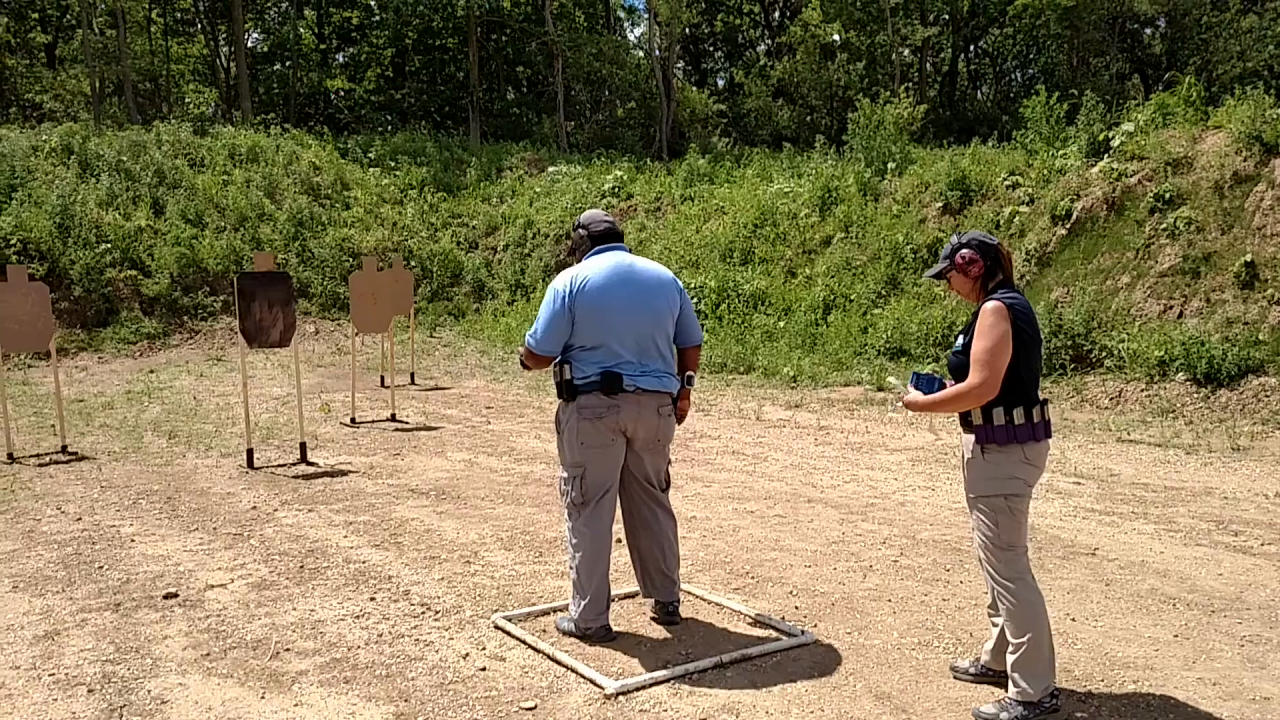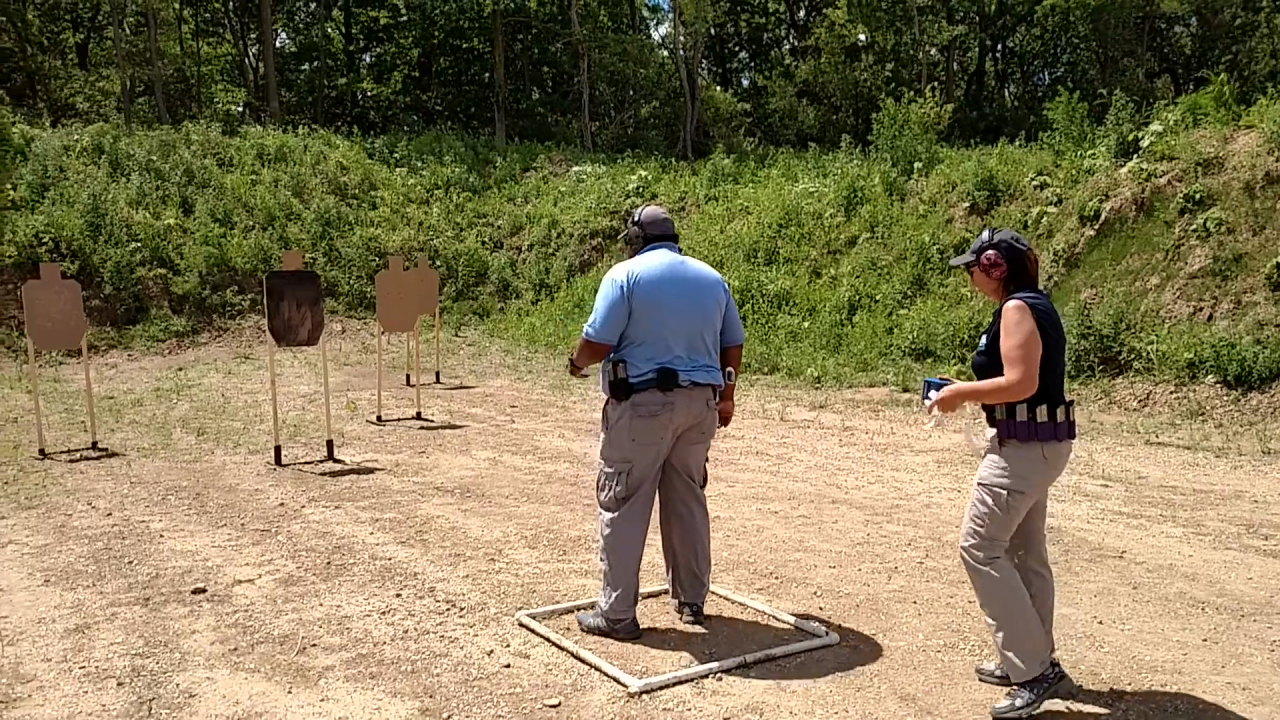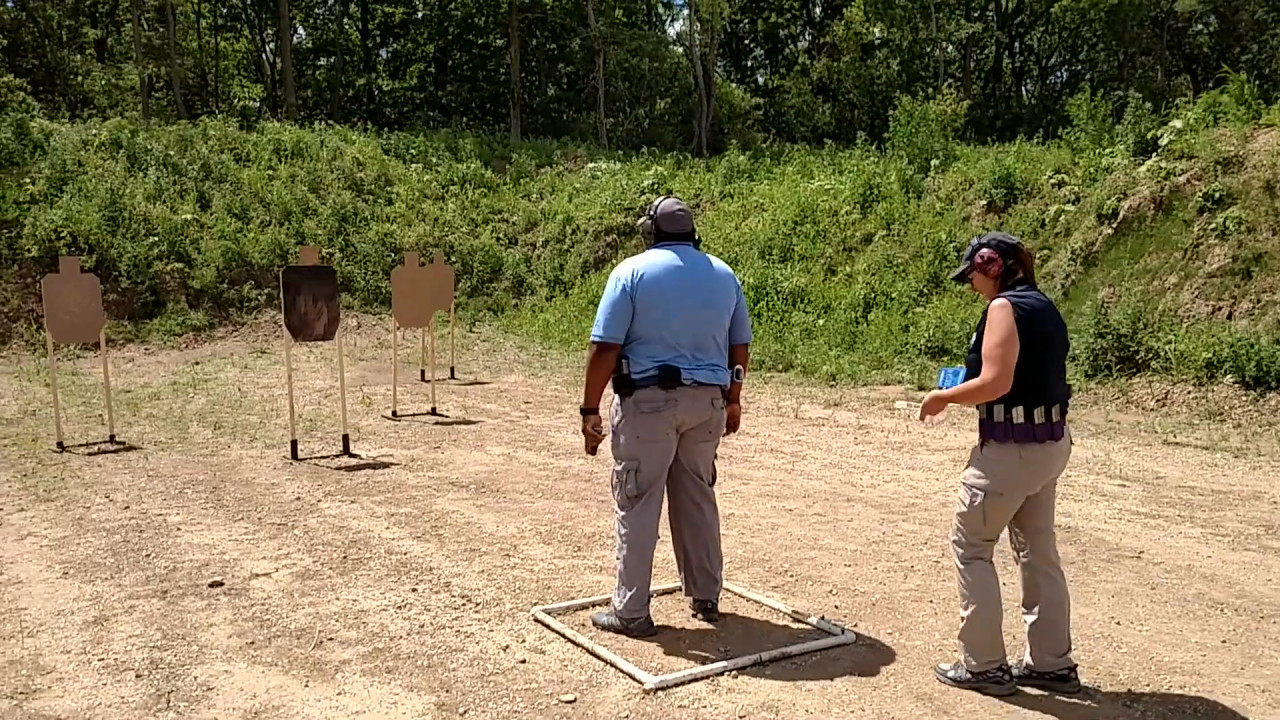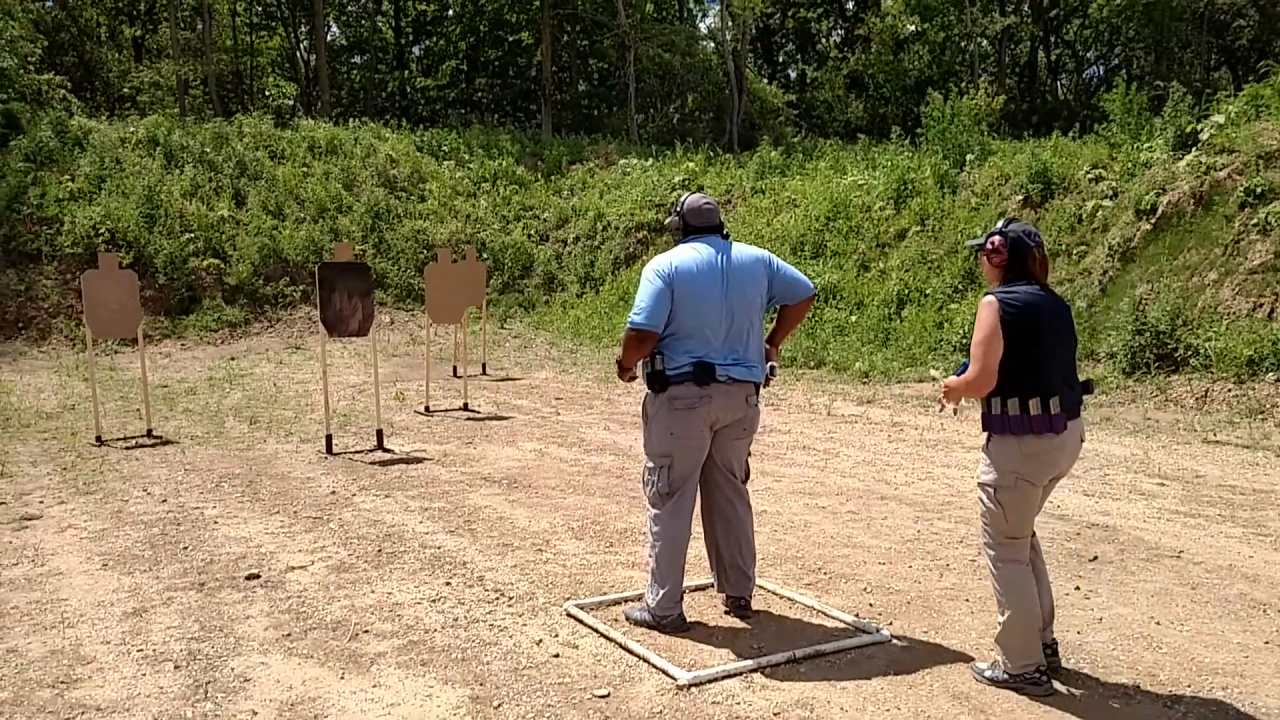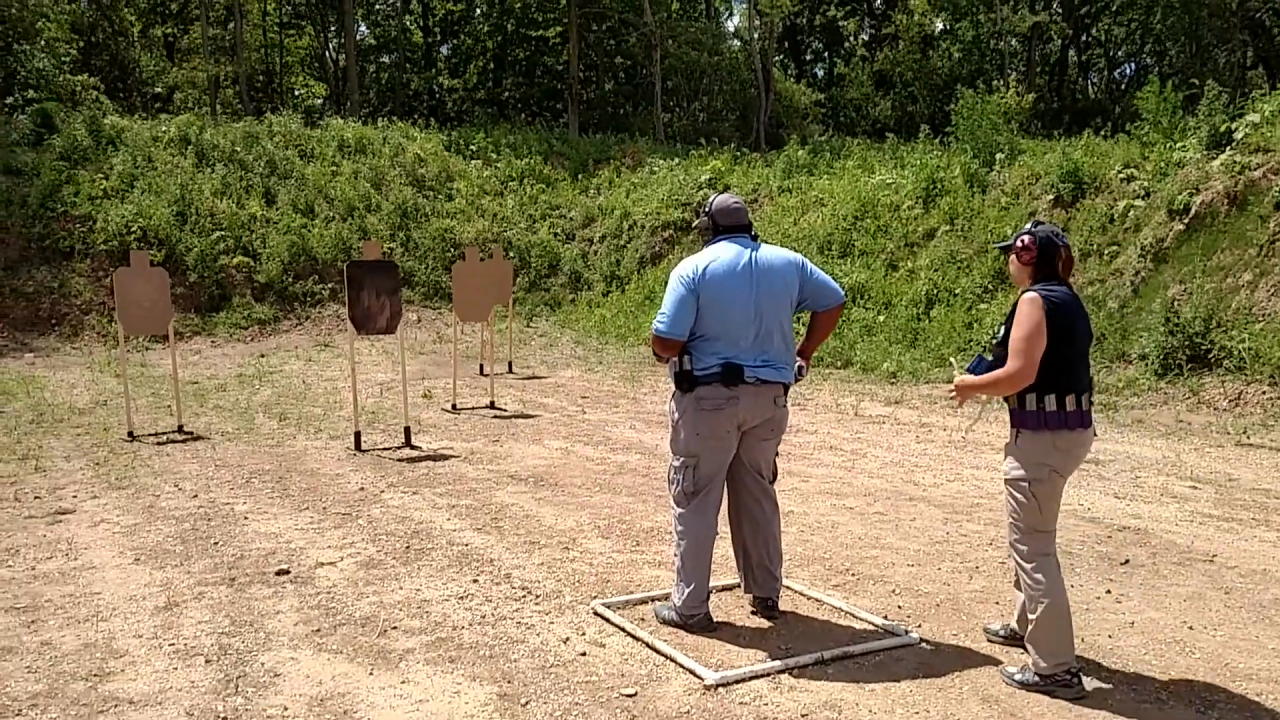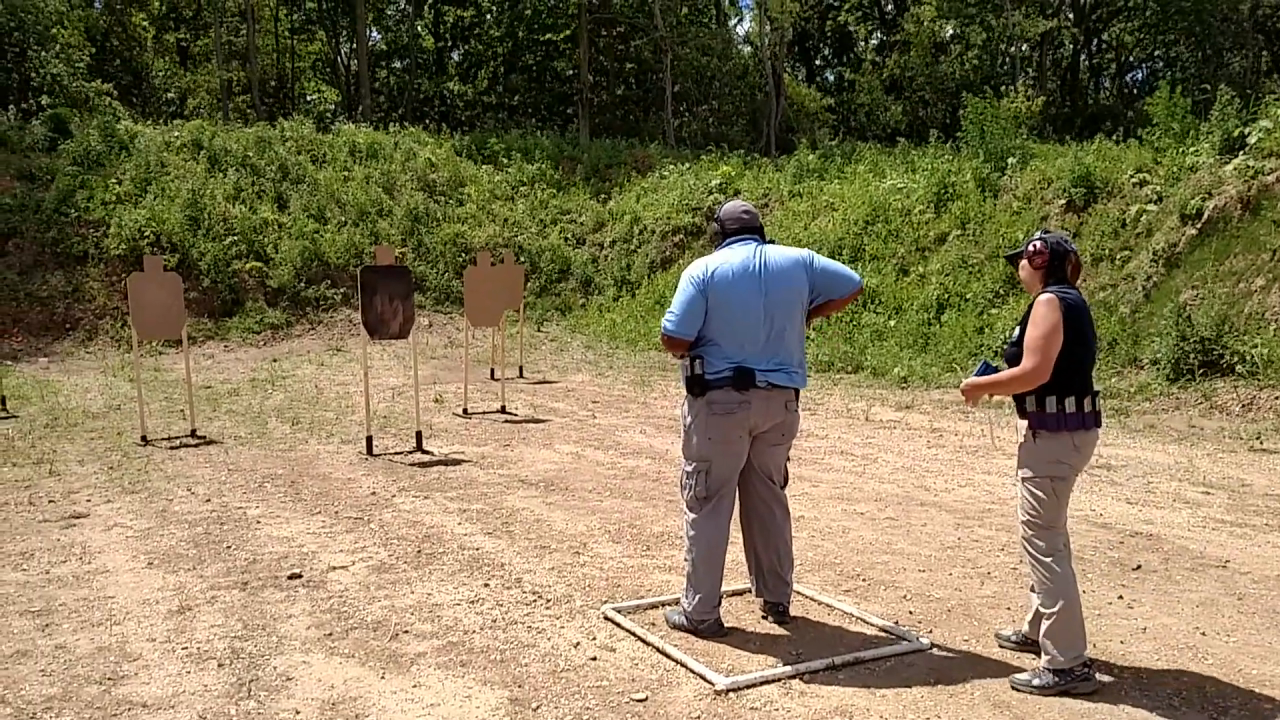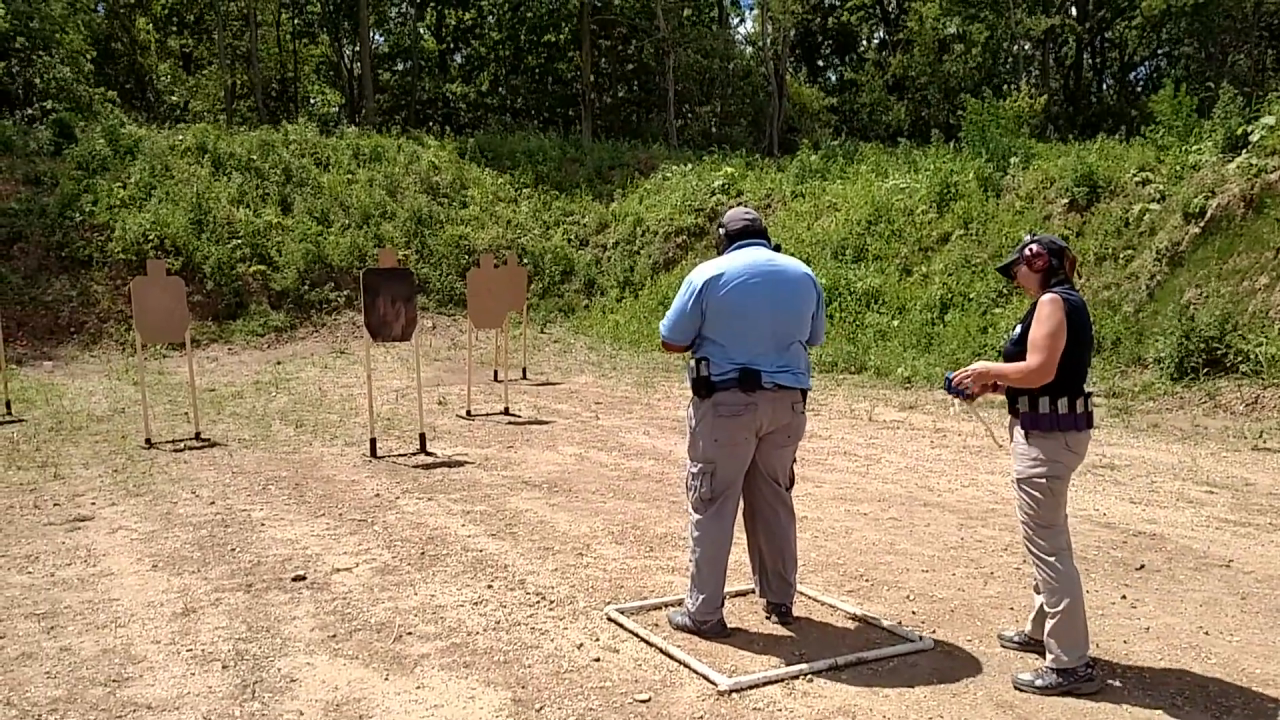
dt=0.5s
person 1, frame 1
left shoulder: (996, 309)
right shoulder: (1007, 306)
left elbow: (982, 388)
left wrist: (922, 404)
right wrist: (941, 391)
left hip: (1003, 450)
right hip: (999, 446)
left knee: (1006, 566)
right knee: (998, 560)
right ankle: (1002, 659)
person 1, frame 2
left shoulder: (1017, 308)
right shoulder: (1033, 305)
left elbow: (1020, 383)
left wrist: (962, 392)
right wrist: (968, 391)
left hip: (1026, 446)
right hip: (1034, 443)
left knee: (980, 547)
right knee: (1025, 551)
left ankle: (1034, 670)
right ankle: (1033, 662)
person 1, frame 3
left shoulder: (1005, 307)
right shoulder: (1043, 306)
left elbow: (995, 383)
left wrist: (943, 398)
right wrist: (963, 389)
left hip: (1012, 446)
right hip: (1047, 442)
left knee: (970, 546)
right knee: (1037, 552)
left ankle: (985, 665)
right ankle: (1052, 662)
person 1, frame 4
left shoulder: (998, 303)
right shoulder: (1053, 303)
left elbow: (981, 381)
left wrist: (954, 387)
right wrist: (965, 386)
left hip: (1020, 439)
right hip: (1063, 432)
left knee: (1005, 549)
right knee: (1021, 538)
left ankle: (1023, 666)
right ankle: (1038, 639)
person 1, frame 5
left shoulder: (1035, 300)
right shoulder: (1066, 300)
left elbow: (1020, 374)
left wrist: (971, 385)
right wrist: (984, 382)
left hip: (1043, 434)
right hip: (1070, 429)
left knee: (1031, 545)
right knee: (1034, 536)
left ankle: (1055, 667)
right ankle: (1027, 624)
person 1, frame 6
left shoulder: (1049, 300)
right shoulder: (1067, 301)
left elbow: (1035, 373)
left wrist: (981, 385)
right wrist: (998, 385)
left hip: (1055, 433)
right hip: (1062, 429)
left knee: (1042, 541)
right knee: (1047, 536)
left ankle: (1067, 664)
right ankle: (1040, 629)
person 1, frame 7
left shoulder: (1052, 301)
right shoulder: (1062, 302)
left elbow: (1038, 370)
left wrist: (987, 369)
right wrist: (993, 384)
left hip: (1046, 434)
right hip: (1053, 430)
left knee: (1046, 544)
right knee: (1048, 537)
left ankle: (1071, 663)
right ankle: (1043, 630)
person 2, frame 1
left shoulder: (571, 281)
right shoulder: (665, 277)
left elbow: (538, 354)
right elbow: (691, 345)
left wrist: (526, 360)
right wrist: (683, 393)
left hip: (593, 407)
right hip: (654, 405)
left knee: (589, 511)
right knee: (651, 503)
left ankle: (590, 618)
right ankle: (666, 600)
person 2, frame 2
left shoulder: (625, 274)
right shoulder: (711, 277)
left elbow: (597, 343)
right elbow: (733, 345)
left wrist: (576, 362)
right wrist: (725, 396)
left hip: (642, 403)
right hip: (699, 401)
left knee: (622, 505)
right knee: (687, 500)
left ankle: (617, 613)
right ankle: (691, 600)
person 2, frame 3
left shoulder: (632, 272)
right shoulder: (724, 275)
left elbow: (605, 348)
right elbow: (739, 346)
left wrist: (590, 410)
right wrist: (733, 401)
left hip: (648, 401)
right hip: (706, 400)
left knee: (637, 505)
right knee: (697, 499)
left ankle: (631, 611)
right ankle: (706, 597)
person 2, frame 4
left shoulder: (666, 265)
right shoulder: (756, 260)
left elbow: (642, 333)
right elbow: (803, 294)
left wrist: (626, 363)
right wrist: (772, 344)
left hip: (683, 396)
right hip: (741, 395)
left knee: (669, 501)
right knee: (731, 495)
left ankle: (664, 607)
right ankle: (739, 594)
person 2, frame 5
left shoulder: (694, 267)
right shoulder: (786, 262)
left elbow: (667, 340)
right elbow: (833, 301)
left wrist: (662, 353)
right wrist: (803, 355)
left hip: (710, 397)
right hip: (769, 397)
left knee: (695, 501)
right knee: (758, 496)
left ankle: (690, 607)
right ankle: (766, 595)
person 2, frame 6
left shoulder: (704, 270)
right shoulder: (797, 261)
left elbow: (675, 338)
right elbow: (852, 286)
left wrist: (686, 350)
right wrist: (804, 312)
left hip: (721, 400)
right hip: (780, 399)
left knee: (707, 505)
right knee: (768, 500)
left ankle: (700, 611)
right ankle: (777, 600)
person 2, frame 7
left shoulder: (708, 274)
right shoulder: (803, 275)
left elbow: (672, 341)
right elbow: (814, 338)
left hip: (726, 402)
right hip: (786, 401)
left knee: (712, 507)
right knee: (774, 501)
left ankle: (704, 612)
right ankle: (780, 600)
